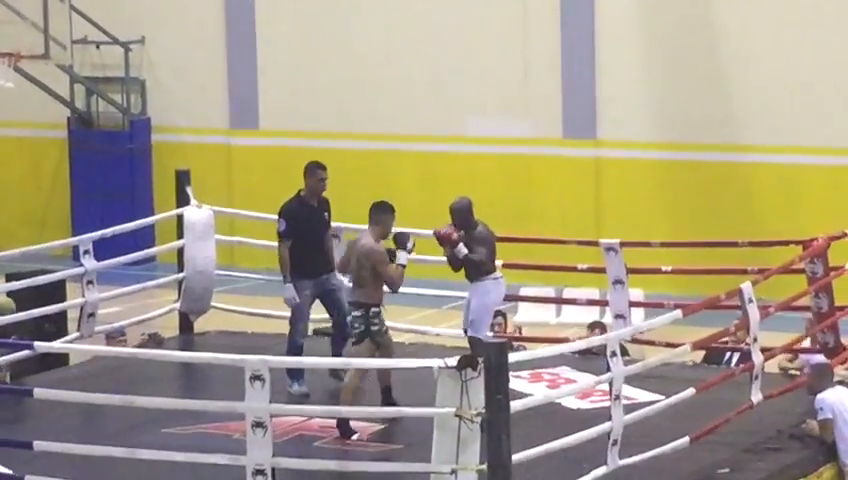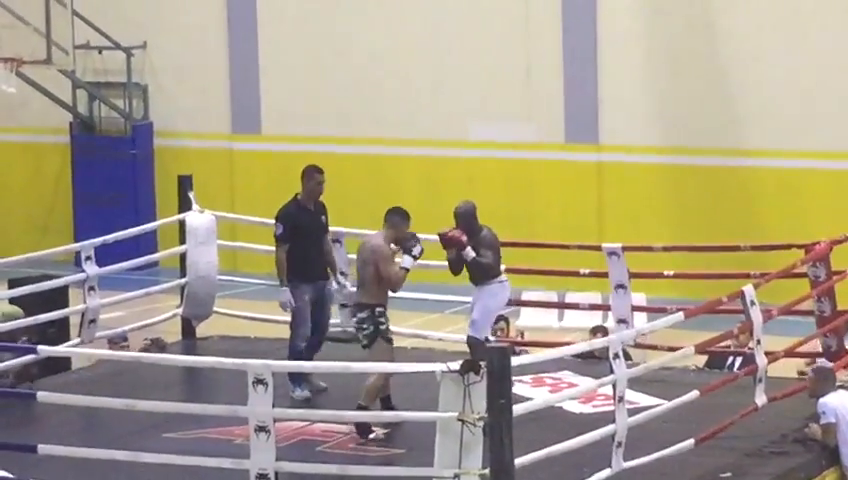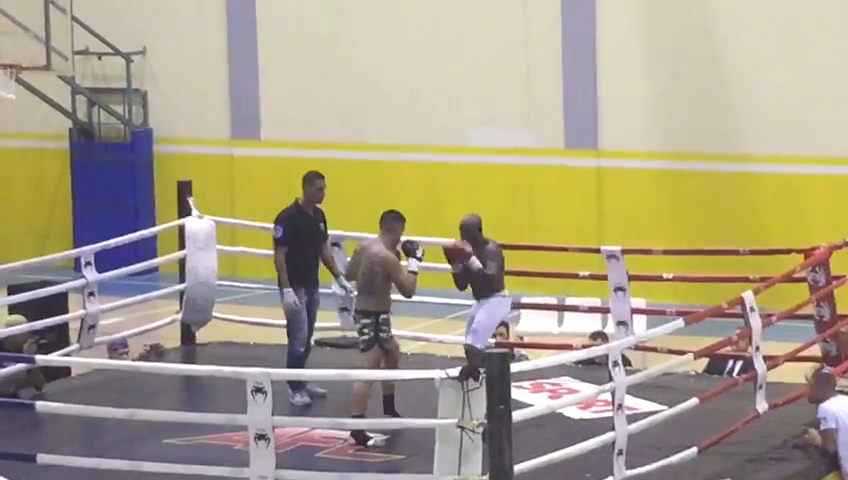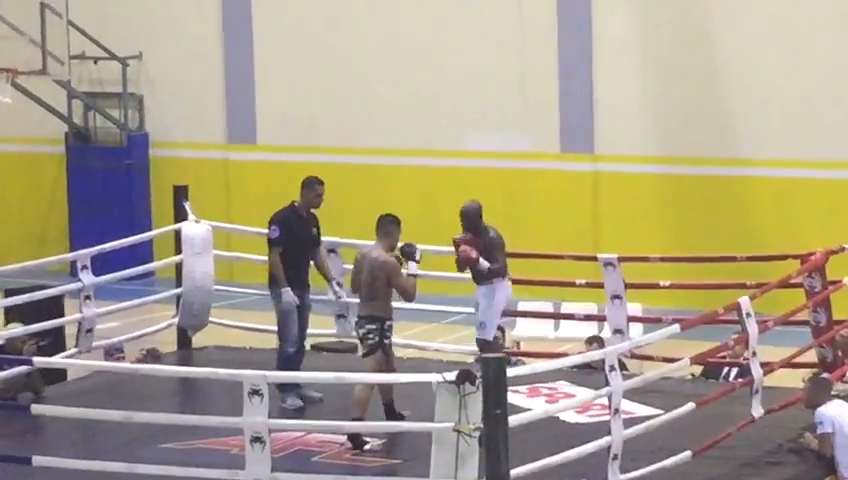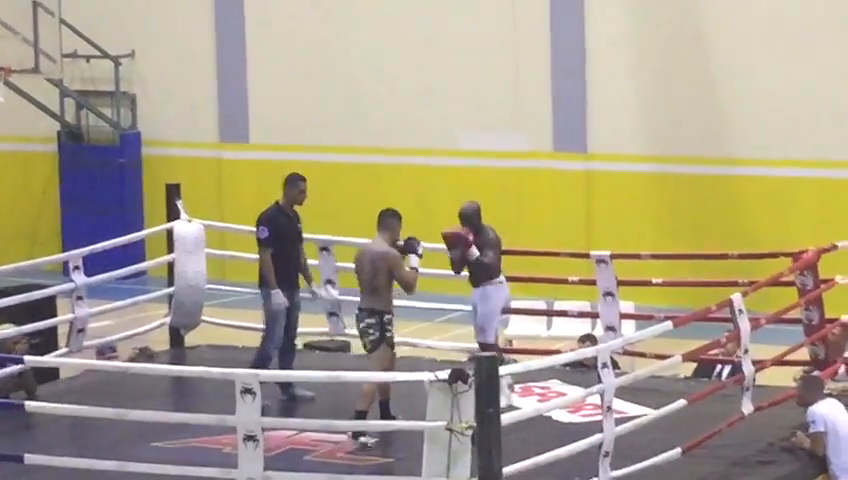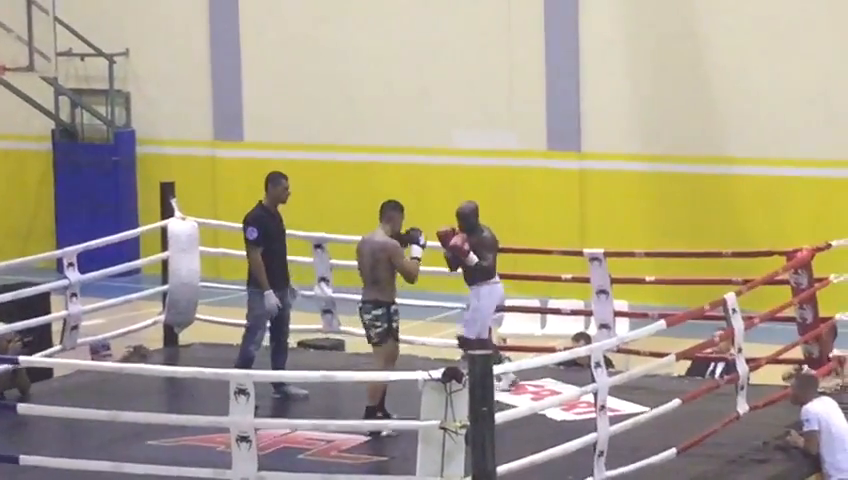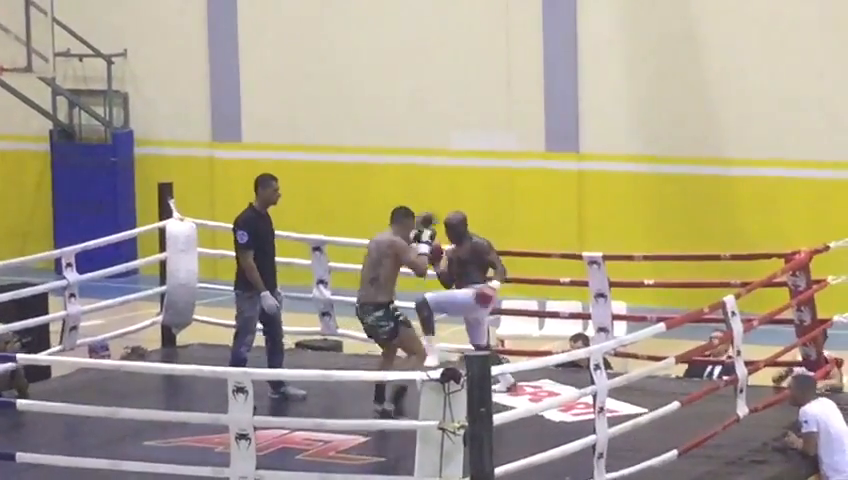
dt=0.2s
person 1, frame 1
left shoulder: (324, 204)
right shoulder: (290, 209)
right elbow: (283, 248)
left wrist: (334, 270)
right wrist: (287, 284)
left hip: (326, 275)
right hip: (302, 279)
left knee: (345, 319)
right knee: (299, 330)
right ankle: (295, 379)
person 1, frame 2
left shoulder: (321, 208)
right shoulder: (288, 213)
right elbow: (281, 252)
left wrist: (335, 273)
right wrist: (283, 287)
left hip: (322, 280)
right hip: (300, 283)
left knee: (320, 332)
right knee: (301, 334)
left ankle: (304, 373)
right ankle: (296, 383)
person 1, frame 3
left shoulder: (319, 215)
right shoulder: (288, 217)
right elbow: (279, 255)
left wrist: (339, 277)
right wrist: (286, 290)
left hip: (312, 286)
right hip: (295, 287)
left knee: (306, 338)
right knee: (298, 338)
left ankle: (301, 382)
right ankle: (295, 388)
person 1, frame 4
left shoulder: (312, 220)
right shoulder: (283, 218)
left elbow: (317, 254)
right elbow: (273, 256)
left wrist: (332, 282)
right wrist: (284, 289)
left hip: (302, 288)
right hip: (284, 288)
left knee: (299, 341)
right knee: (289, 340)
left ankle: (295, 386)
right ankle: (285, 392)
person 1, frame 5
left shoulder: (294, 217)
right shoulder: (269, 218)
right elbow: (264, 256)
left wrist: (310, 282)
right wrist: (274, 290)
left hip: (292, 288)
right hip: (275, 290)
left knee: (289, 340)
right knee: (273, 341)
left ankle: (287, 386)
person 1, frame 6
left shoulder: (276, 215)
right shoulder: (256, 218)
right elbow: (254, 257)
left wrist: (288, 283)
right wrist: (267, 292)
left hip: (281, 288)
right hip: (262, 291)
left knee: (281, 339)
right knee: (253, 341)
left ankle: (280, 385)
person 1, frame 7
left shoulder: (265, 216)
right shoulder: (246, 221)
right elbow: (246, 261)
left wrist: (273, 289)
right wrist: (263, 294)
left hip: (268, 290)
right hip: (251, 293)
left knee: (276, 339)
right knee: (243, 344)
left ankle: (278, 386)
person 2, frame 1
left shoulder: (357, 242)
right shoulder: (375, 249)
left elbow: (342, 267)
right elbow: (395, 284)
right wrist: (403, 253)
left hip: (365, 308)
right hip: (366, 311)
left knee: (386, 348)
right knee: (359, 368)
left ankle: (388, 401)
right ankle: (343, 423)
person 2, frame 2
left shoulder: (370, 242)
right shoulder: (380, 248)
right elbow: (394, 285)
left wrist: (400, 252)
right wrist: (409, 258)
left hip: (367, 309)
right hip: (370, 312)
left knee: (384, 363)
left ankle: (387, 408)
right ankle: (361, 419)
person 2, frame 3
left shoulder: (364, 247)
right shoulder: (386, 257)
left elbow: (349, 274)
right elbow: (408, 291)
right wrist: (414, 260)
left hip: (365, 313)
right hip: (374, 318)
left knee: (393, 355)
left ankle: (390, 411)
right ankle: (357, 429)
person 2, frame 4
left shoulder: (363, 255)
right shoulder: (388, 262)
left elbow: (355, 288)
right elbow: (409, 294)
right wrist: (412, 264)
left hip: (366, 319)
right hip: (377, 323)
left knee: (388, 366)
left ankle: (391, 415)
right ankle: (354, 433)
person 2, frame 5
left shoulder: (363, 251)
right shoulder: (389, 254)
right elbow: (410, 286)
right wrist: (414, 257)
left hip: (365, 313)
right hip: (378, 317)
left knee: (388, 364)
right knee: (378, 372)
left ankle: (385, 414)
person 2, frame 6
left shoulder: (364, 242)
right shoulder: (390, 244)
right elbow: (411, 276)
right wrist: (417, 247)
left hip: (367, 306)
right hip: (382, 308)
left knee: (387, 360)
right knee: (383, 366)
left ankle: (380, 410)
right ankle: (370, 419)
person 2, frame 7
left shoulder: (377, 241)
right shoulder: (396, 243)
right elbow: (421, 270)
left wrist: (415, 237)
right wrist: (424, 244)
left hip: (363, 307)
right hip: (382, 309)
left knee: (389, 352)
right knee: (418, 353)
left ankle: (381, 401)
right ankle: (394, 401)
person 3, frame 1
left shoulder: (480, 233)
right shoulder: (464, 233)
left elbow: (480, 264)
right elbow: (456, 267)
left wrist: (457, 246)
right wrist: (447, 246)
left hip: (488, 286)
right hip: (479, 285)
left knee: (475, 336)
right knee: (469, 331)
person 3, frame 2
left shoulder: (486, 237)
right shoulder: (467, 237)
left elbow: (487, 267)
right elbow: (456, 270)
left wrist: (465, 249)
right wrist: (450, 249)
left hip: (494, 289)
right hip: (483, 289)
left knee: (474, 339)
right knee: (476, 337)
person 3, frame 3
left shoulder: (491, 250)
right shoulder: (470, 251)
left elbow: (492, 279)
right elbow: (461, 285)
left wrist: (470, 260)
right wrist: (454, 263)
left hip: (496, 301)
right hip: (482, 302)
left knee: (472, 347)
right knee: (471, 345)
person 3, frame 4
left shoulder: (492, 238)
right shoulder: (470, 236)
left elbow: (501, 271)
right elbow: (461, 267)
left wrist: (478, 261)
right wrist: (460, 252)
left hip: (495, 288)
right hip: (483, 287)
left knee: (484, 340)
right knee: (484, 337)
person 3, frame 5
left shoulder: (489, 237)
right shoulder: (467, 237)
left elbow: (489, 267)
right elbow: (457, 269)
left wrist: (470, 248)
right wrist: (452, 249)
left hip: (492, 289)
right hip: (481, 290)
left knee: (486, 342)
right knee: (485, 341)
person 3, frame 6
left shoulder: (485, 237)
right shoulder: (465, 235)
left elbow: (487, 270)
right elbow: (453, 266)
left wrist: (467, 255)
right wrist: (447, 246)
left hip: (487, 290)
right hip: (479, 289)
left knee: (466, 339)
right knee: (481, 340)
right ankle: (505, 376)
person 3, frame 7
left shoulder: (479, 244)
right shoulder: (452, 252)
left elbow: (500, 269)
right elbow: (448, 283)
left wrist: (492, 287)
right wrist: (438, 266)
left hip: (477, 296)
right hip: (471, 298)
left knee: (423, 303)
right knee: (482, 346)
left ankle: (432, 354)
right ankle: (506, 379)
